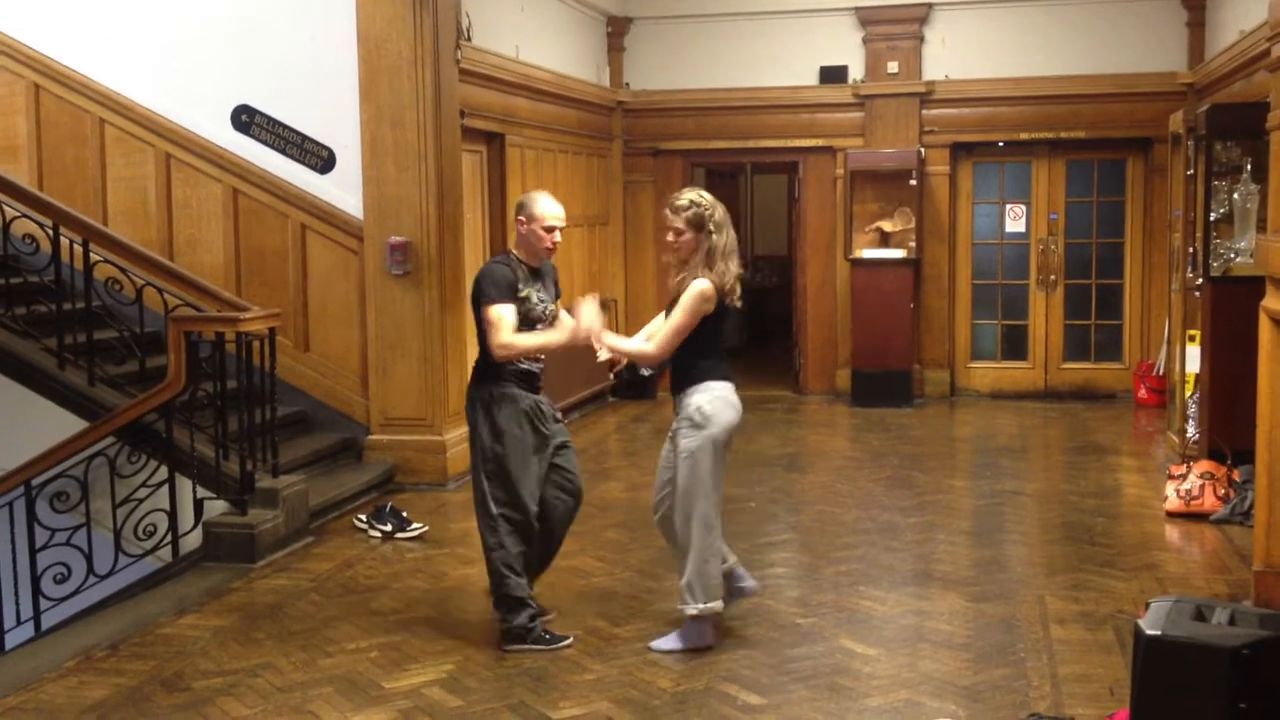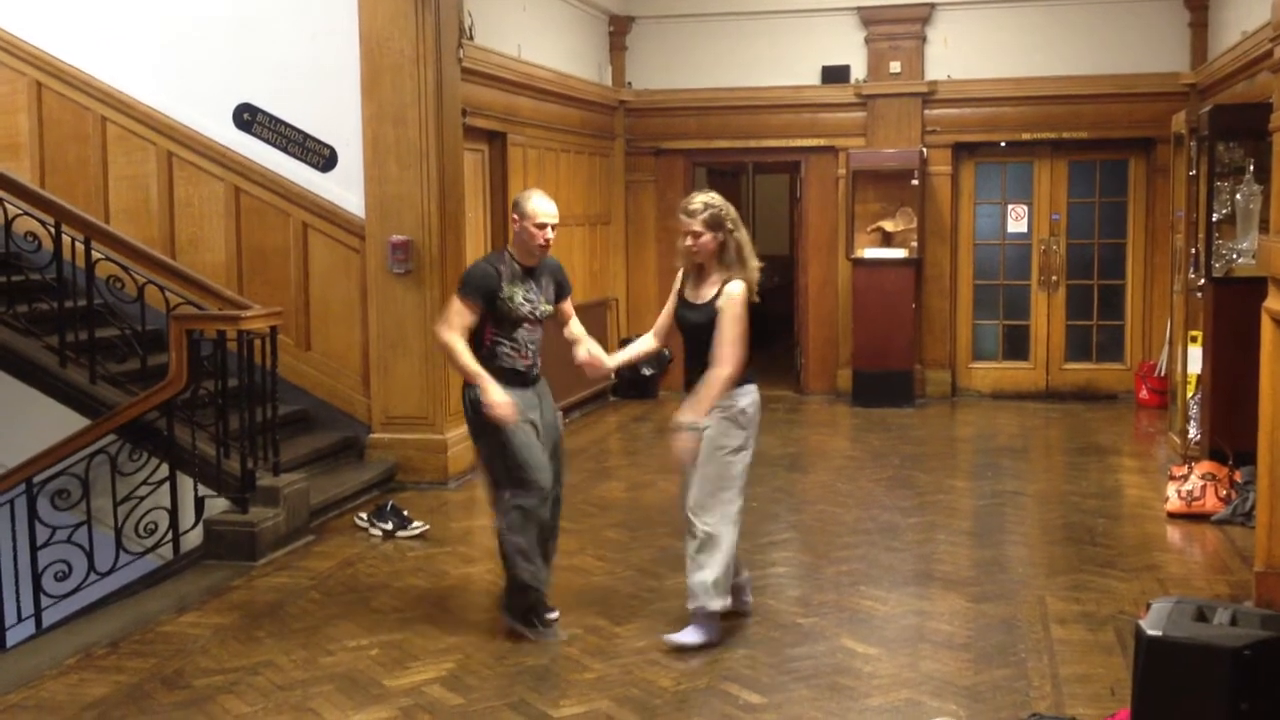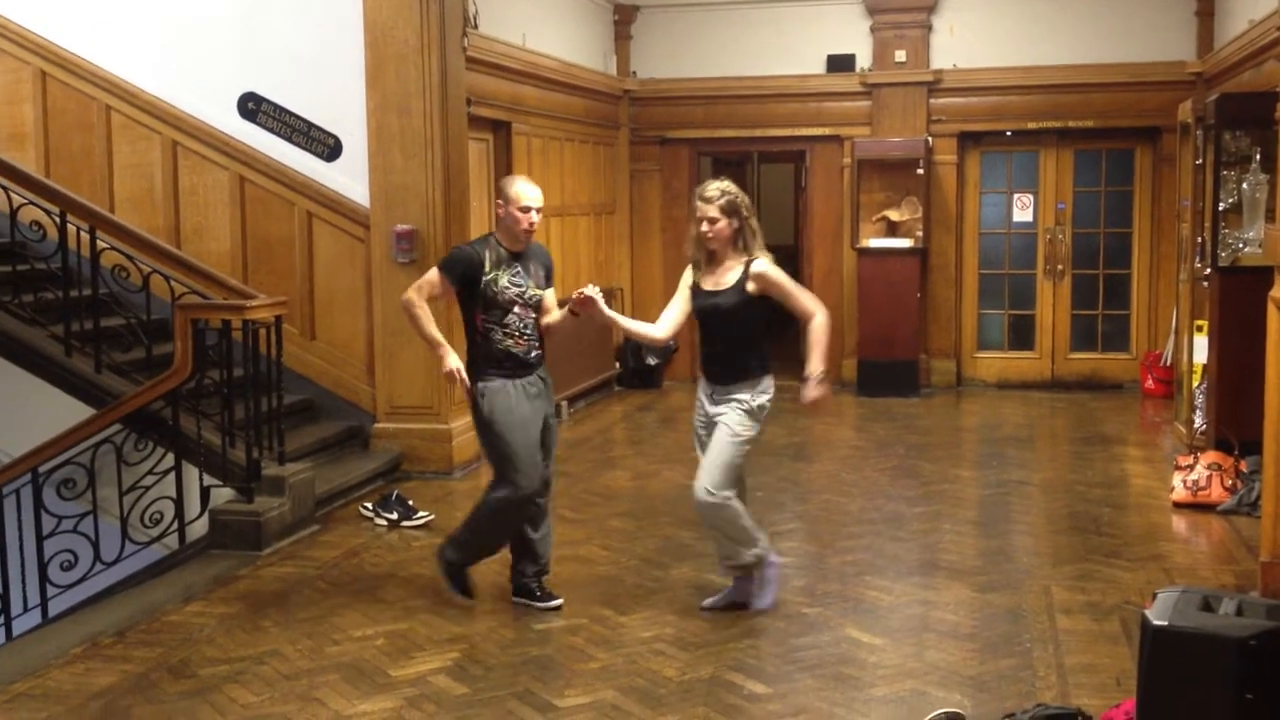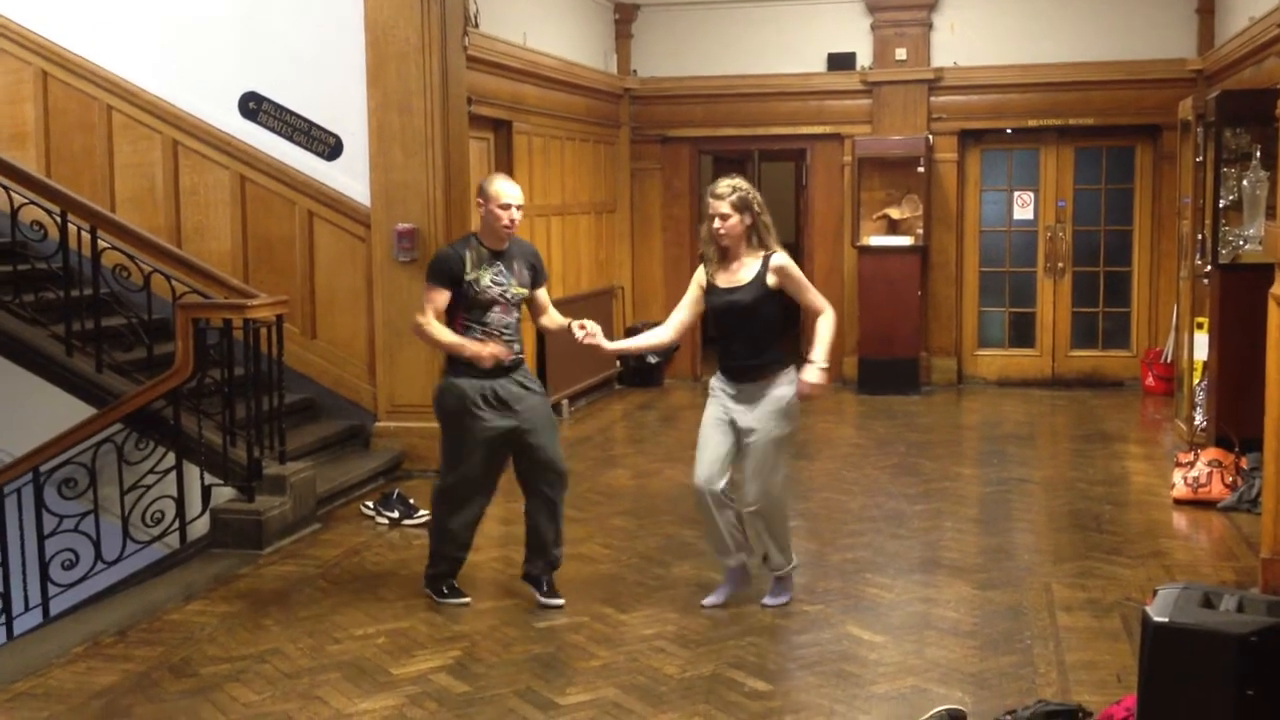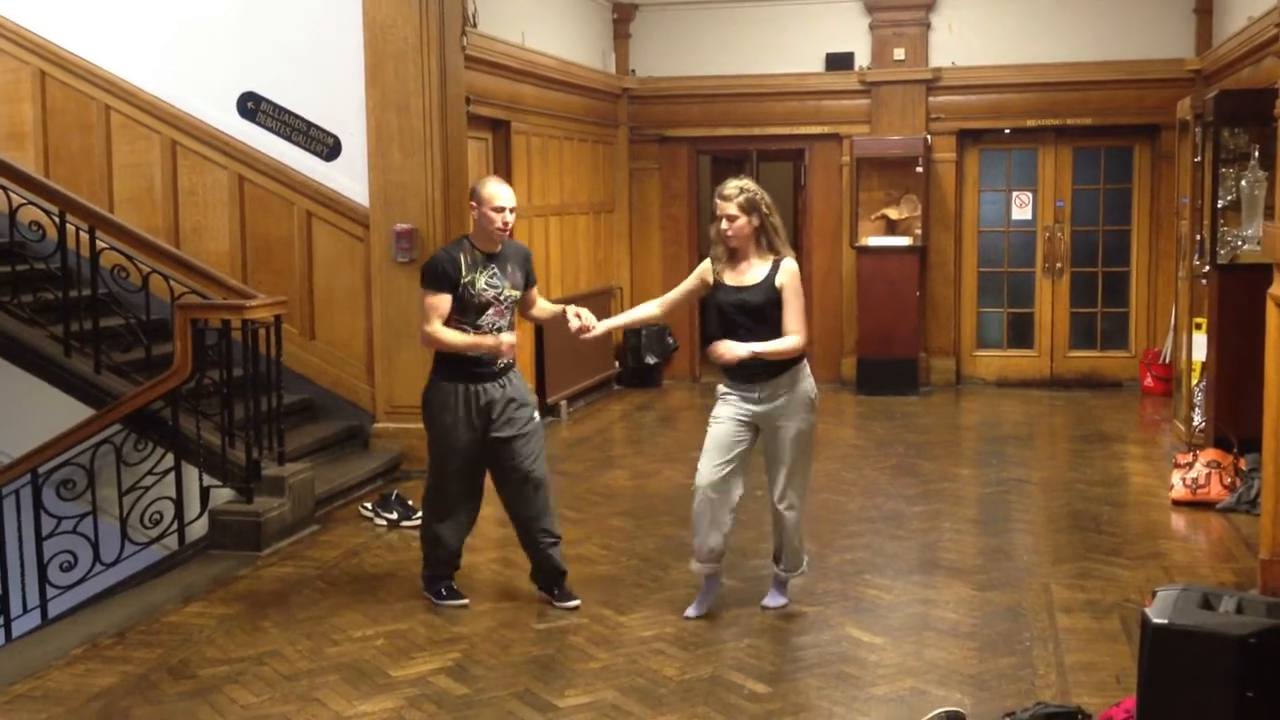
dt=0.2s
person 1, frame 1
left shoulder: (706, 287)
right shoulder: (692, 278)
left elbow: (655, 352)
right elbow: (667, 323)
left wrist: (603, 339)
right wrist: (618, 343)
left hip: (707, 403)
right hip: (692, 403)
left knee: (695, 513)
right knee: (666, 507)
left ankle: (699, 624)
right ankle: (729, 576)
person 1, frame 2
left shoulder: (734, 289)
right shoulder: (686, 279)
left elbow: (726, 367)
right elbow: (657, 335)
left wrist: (691, 422)
right wrist: (612, 360)
left hip: (731, 405)
right hip: (697, 406)
left knee: (713, 509)
right knee: (700, 507)
left ankle: (707, 616)
right ankle: (734, 591)
person 1, frame 3
left shoulder: (757, 270)
right shoulder: (694, 272)
left elbow: (816, 313)
right elbow: (663, 331)
left wrist: (815, 373)
right wrist: (608, 314)
left hip: (747, 394)
right hip: (708, 392)
left knee: (709, 493)
right knee: (721, 493)
left ankle: (762, 561)
right ankle: (743, 583)
person 1, frame 4
left shoulder: (775, 264)
right shoulder: (707, 271)
left elbow: (824, 314)
right elbow: (670, 333)
left wrist: (817, 363)
right wrist: (613, 345)
left hip: (770, 394)
right hip: (725, 390)
left knee: (759, 498)
right knee: (708, 483)
left ankle: (781, 575)
right ankle: (737, 568)
person 1, frame 5
left shoulder: (784, 268)
right shoulder: (714, 268)
left elbow: (796, 340)
right elbow: (659, 307)
left wrist: (746, 348)
right wrist: (606, 324)
left hip: (787, 391)
right hip: (735, 393)
left knee: (785, 494)
right knee: (709, 483)
left ankle: (783, 577)
right ankle: (709, 579)
person 2, frame 1
left shoulder: (547, 272)
right shoulder: (497, 275)
left elbow: (557, 320)
right elbow: (502, 344)
left wrist: (587, 334)
right wrist: (570, 333)
left hip: (532, 392)
right hip: (501, 398)
left knee: (566, 488)
right knee: (512, 509)
left ankle: (514, 590)
right ankle: (520, 623)
person 2, frame 2
left shoulder: (552, 270)
right shoulder: (487, 274)
left elbow: (568, 320)
right elbow: (447, 333)
left wrist: (584, 343)
right wrist: (485, 385)
left hip: (534, 389)
right hip: (495, 397)
left knee: (546, 490)
right knee: (530, 488)
left ankle: (529, 595)
right ankle: (524, 598)
person 2, frame 3
left shoulder: (541, 257)
right shoulder: (470, 257)
right elbow: (413, 298)
left wrist: (571, 309)
right wrist: (443, 350)
left hip: (537, 379)
right hip: (495, 384)
left knee: (537, 485)
right knee: (518, 481)
left ankle: (528, 579)
right ankle: (457, 554)
person 2, frame 4
left shoulder: (528, 255)
right shoulder: (452, 259)
left elbow: (542, 314)
right elbow: (424, 323)
left wrist: (571, 325)
right wrist: (467, 348)
left hip: (519, 381)
right hip: (467, 387)
left knee: (549, 473)
right knee: (463, 484)
left ankle: (539, 570)
right ankle: (440, 574)
person 2, frame 5
left shoulder: (519, 255)
right shoulder: (446, 262)
left elbow: (532, 307)
right elbow: (431, 330)
left wrist: (565, 312)
right wrist: (485, 344)
left hip: (506, 384)
right hip: (455, 388)
left knee: (529, 476)
right knee: (452, 485)
left ankle: (551, 576)
right ankle: (438, 576)
